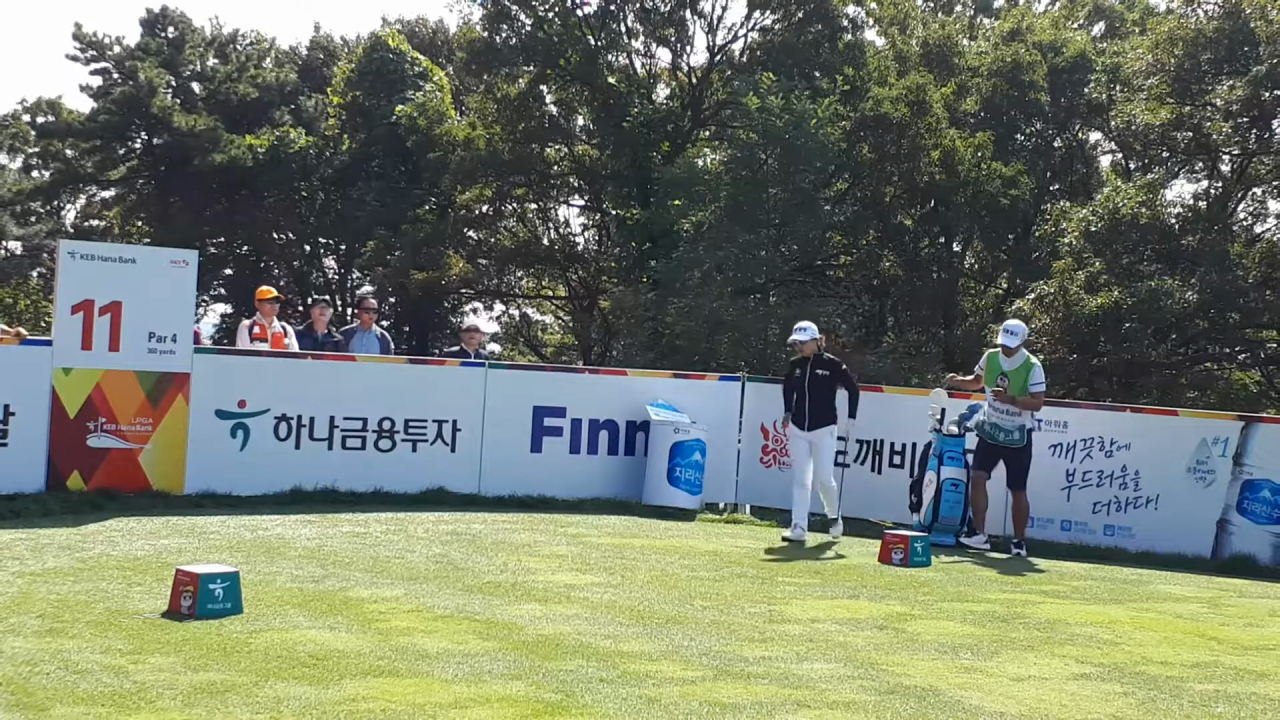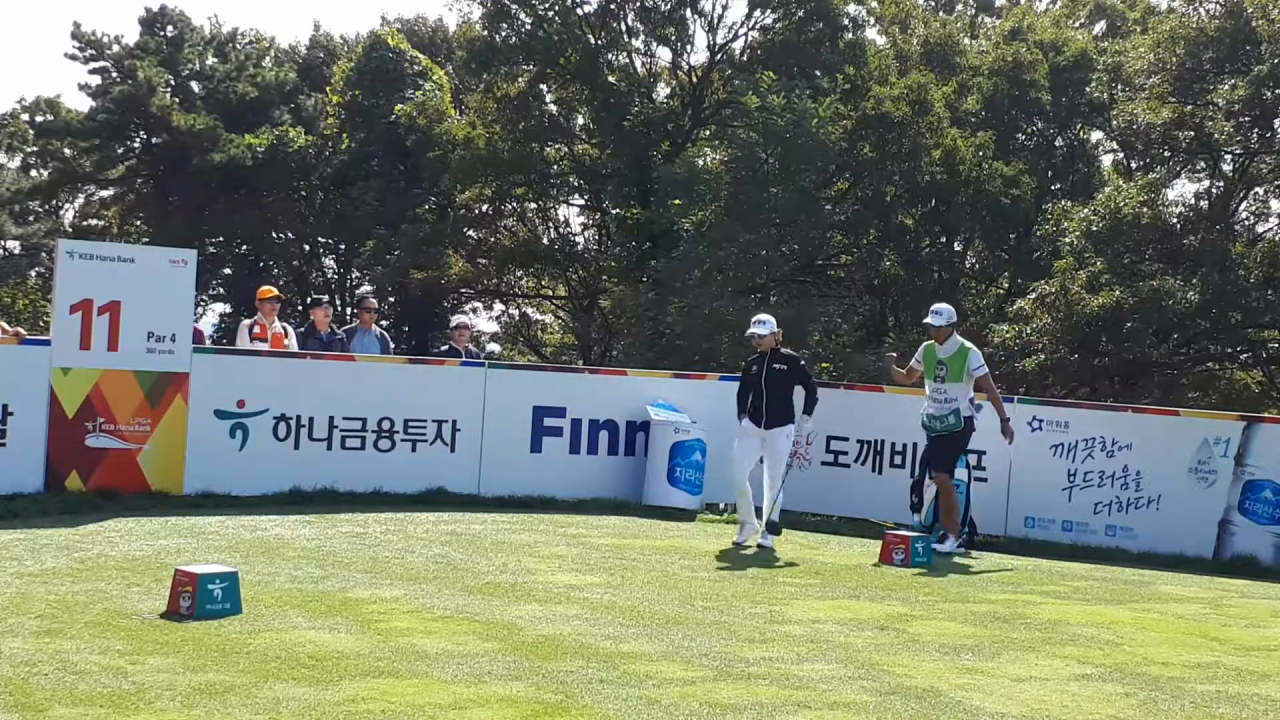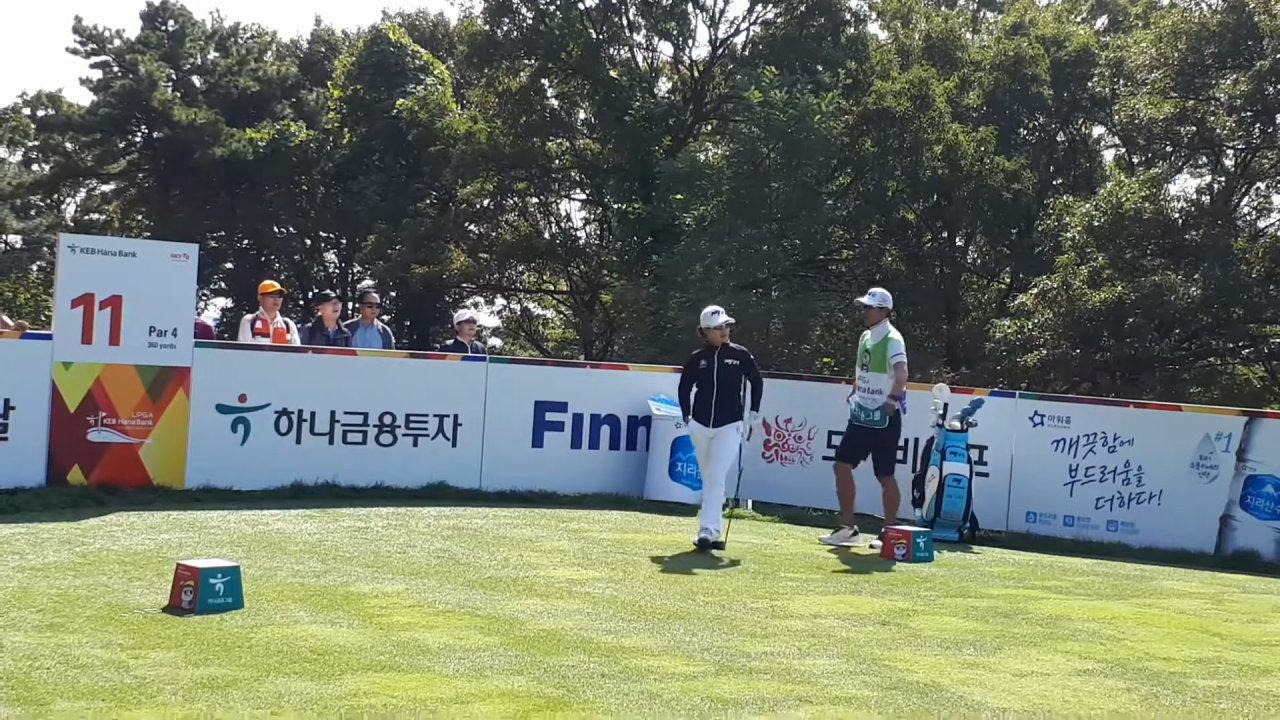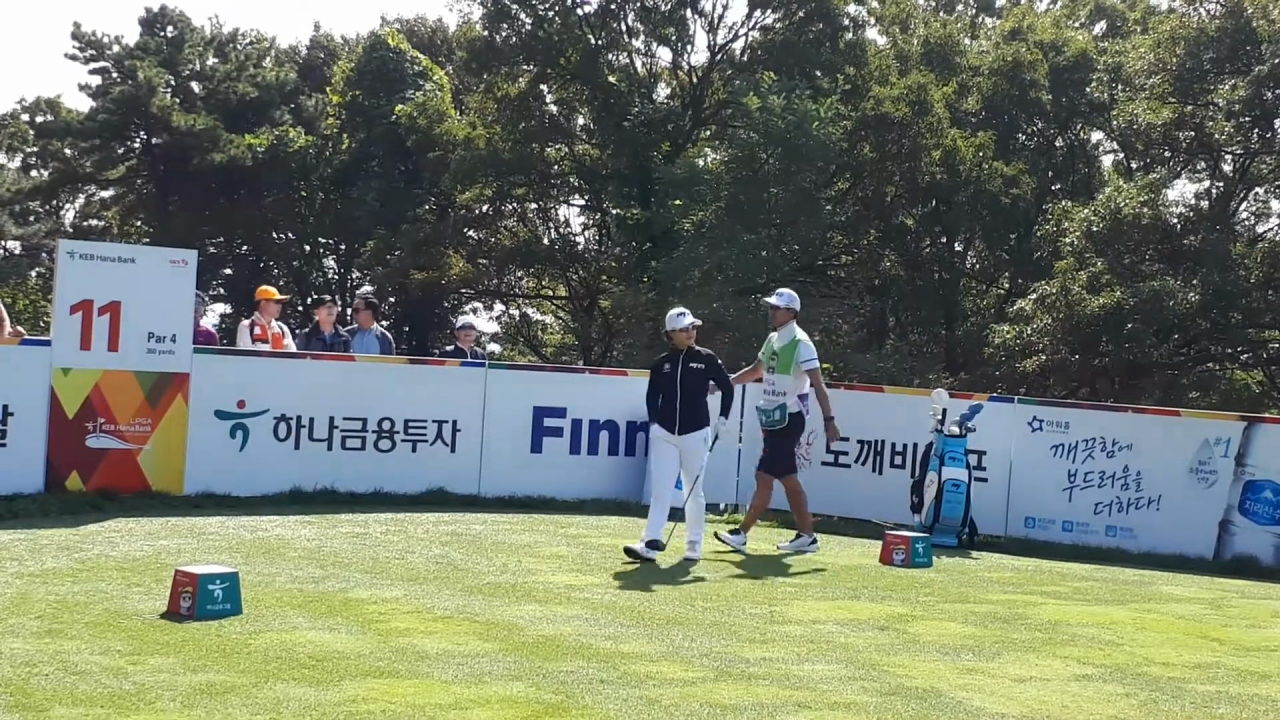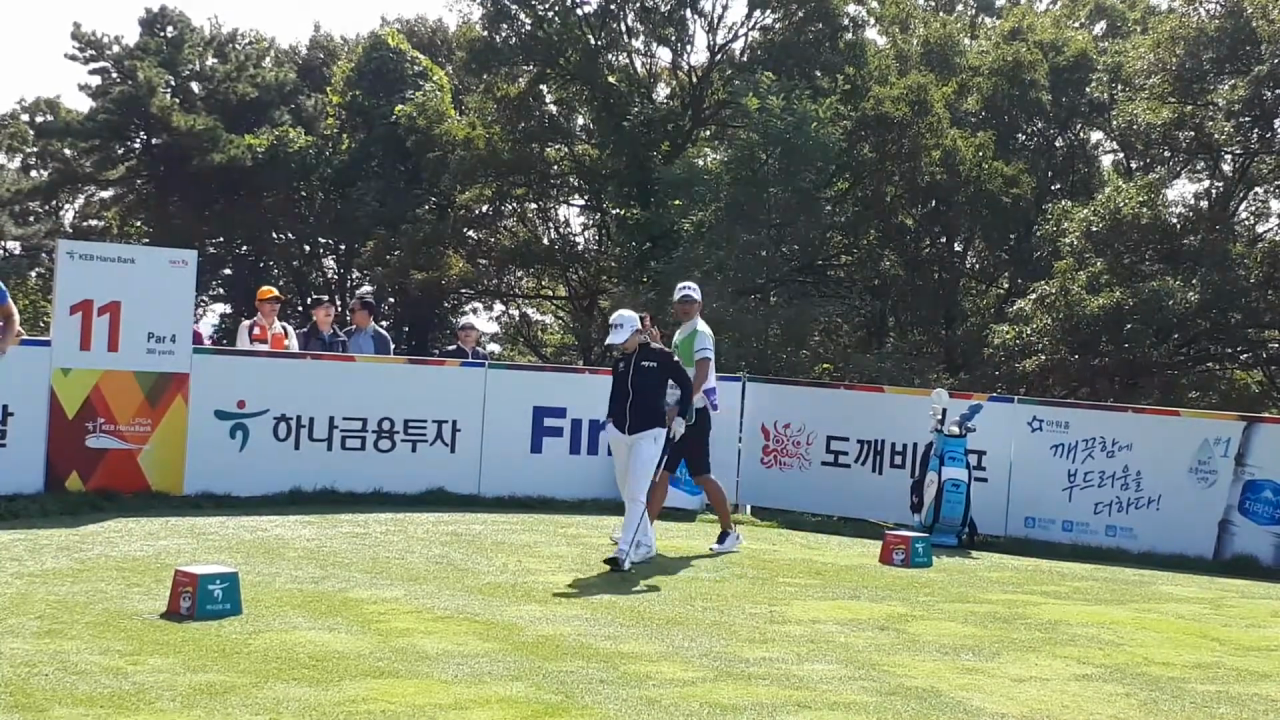
dt=0.7s
person 1, frame 1
left shoulder: (1032, 367)
right shoulder: (990, 357)
left elbow: (1037, 403)
right elbow: (977, 382)
left wrist: (1010, 399)
right wrist: (959, 381)
left hip: (1018, 435)
right hip: (990, 431)
left knee: (1018, 491)
right knee: (977, 478)
left ankle: (1018, 540)
right ankle: (978, 533)
person 1, frame 2
left shoulder: (968, 353)
right shoulder: (927, 350)
left elbow: (989, 388)
right elbow: (908, 377)
left wrist: (1004, 420)
right wrist: (892, 368)
left hip: (958, 424)
right hip: (934, 424)
left knee: (940, 477)
right knee: (944, 480)
left ankle: (949, 535)
right ankle: (954, 536)
person 1, frame 3
left shoulder: (892, 340)
right shoulder: (866, 336)
left elbow: (901, 374)
left wrist: (893, 399)
right wrist: (855, 392)
left hip: (885, 419)
right hip: (861, 416)
left knee: (885, 477)
right knee: (842, 466)
right ankle: (847, 527)
person 1, frame 4
left shoulder: (800, 343)
right shoulder: (772, 340)
left elbow: (818, 383)
right elbow: (755, 370)
left wrist: (828, 419)
left hip: (788, 419)
right hip: (773, 419)
left knee: (764, 476)
right knee: (787, 478)
left ankle: (740, 534)
right ankle: (806, 536)
person 1, frame 5
left shoulder: (700, 333)
right shoulder: (679, 334)
left elbow: (701, 375)
left hip: (695, 414)
left knee: (701, 476)
right knee: (661, 473)
left ankle: (729, 531)
person 2, frame 1
left shoulder: (832, 364)
right shoulder: (794, 365)
left elbow: (853, 389)
right elbow: (787, 387)
left wrist: (850, 418)
right wrist: (788, 413)
left hip: (824, 429)
right hip: (798, 429)
left knee: (823, 478)
right knee: (800, 479)
left ankle: (834, 516)
right ankle: (798, 528)
person 2, frame 2
left shoulder: (791, 360)
right shoulder: (752, 364)
left elbow: (811, 388)
right elbow: (743, 392)
left wrist: (806, 417)
right wrist: (743, 417)
left hip: (781, 429)
right hip: (753, 426)
left knee: (775, 482)
right knee: (738, 475)
left ankle: (768, 532)
right ankle: (748, 524)
person 2, frame 3
left shoulder: (740, 354)
right shoulder: (696, 358)
left elbow: (757, 381)
right elbow: (684, 388)
left wrist: (754, 412)
right wrist: (687, 417)
left hip: (730, 426)
right hip: (700, 425)
left knee: (716, 478)
right knee: (707, 479)
left ankle: (708, 532)
right ankle: (710, 530)
person 2, frame 4
left shoulder: (707, 359)
right shoulder: (661, 363)
left elbow: (727, 388)
right elbow: (652, 395)
left wrist: (722, 418)
right wrist: (653, 422)
left hip: (695, 433)
right hip: (663, 433)
left knee: (693, 489)
right knee: (660, 490)
left ankle: (694, 544)
right ankle: (650, 543)
person 2, frame 5
left shoulder: (661, 356)
right shoulder: (620, 362)
left elbow: (687, 386)
left wrist: (680, 417)
right wrist: (610, 419)
left hip: (649, 433)
right hip: (619, 433)
left knee: (636, 494)
right knee: (629, 494)
left ankle: (625, 552)
right ankle: (645, 544)
